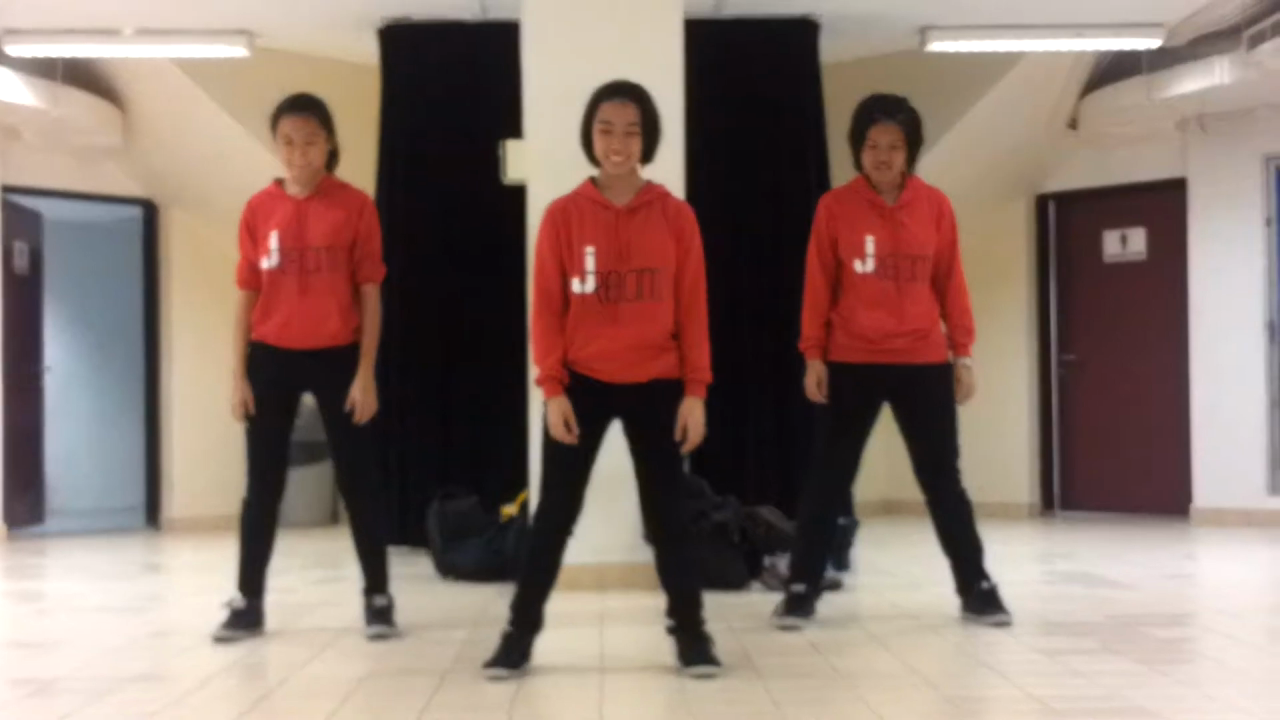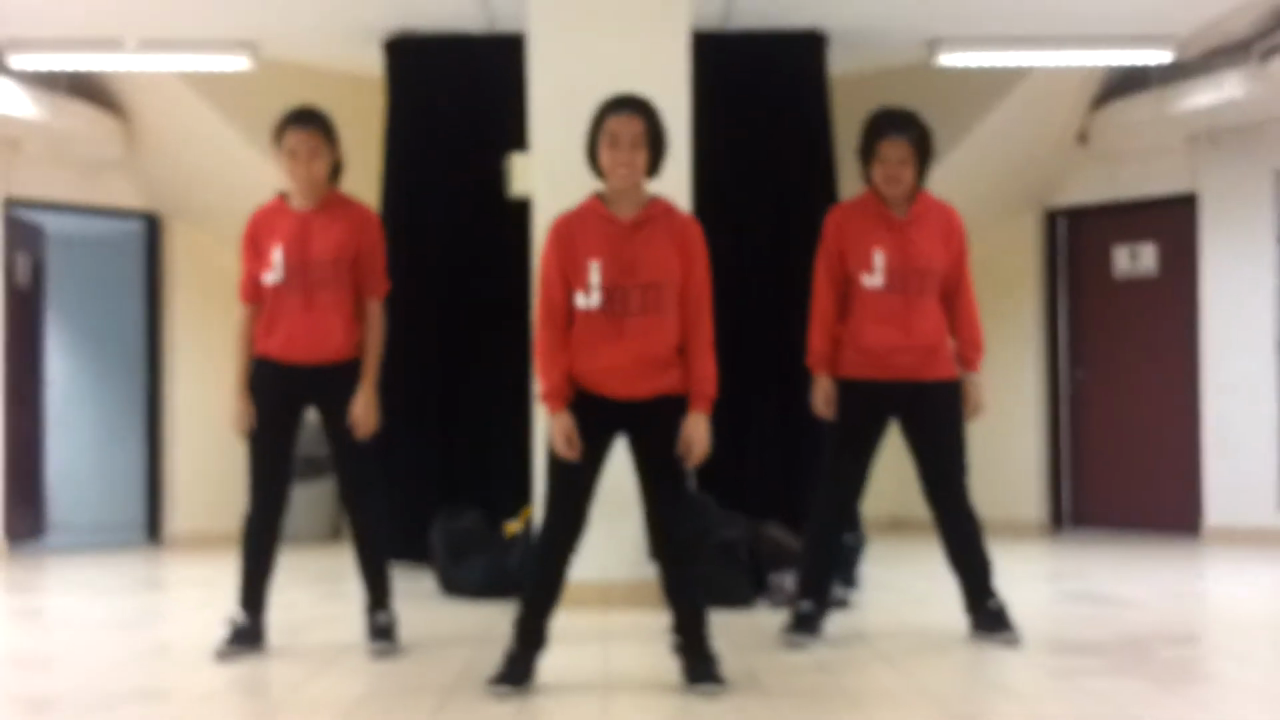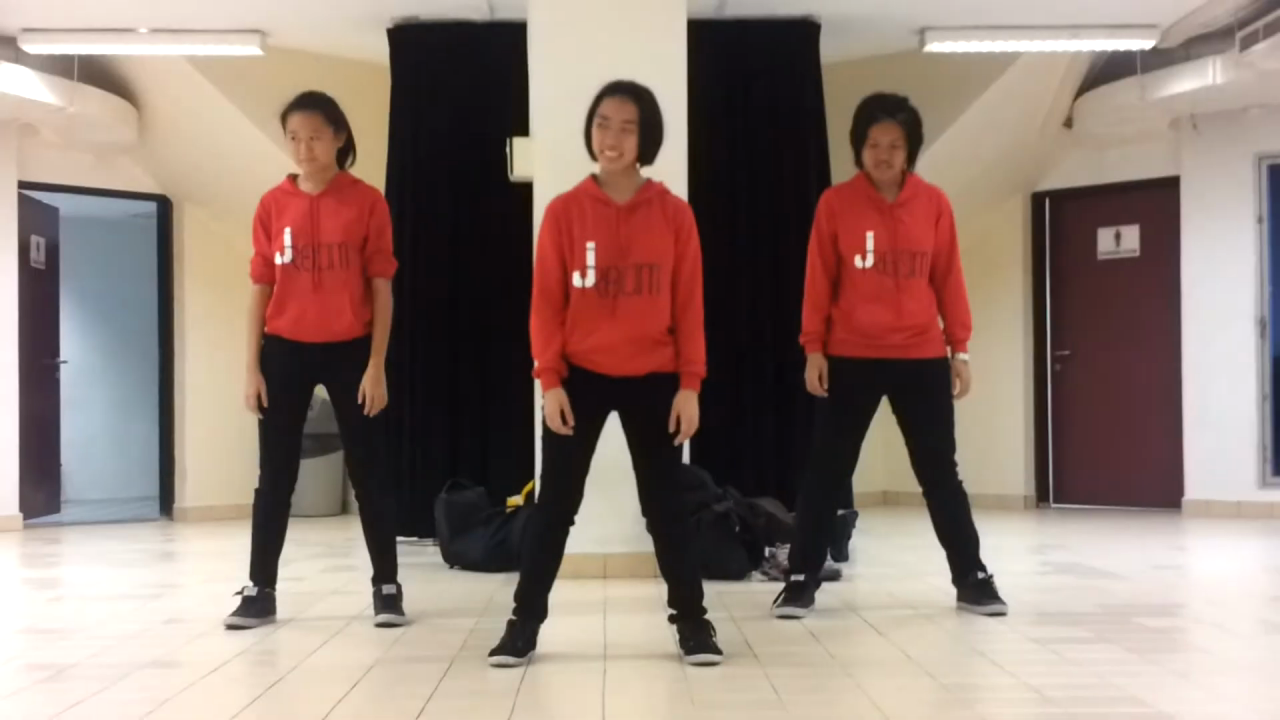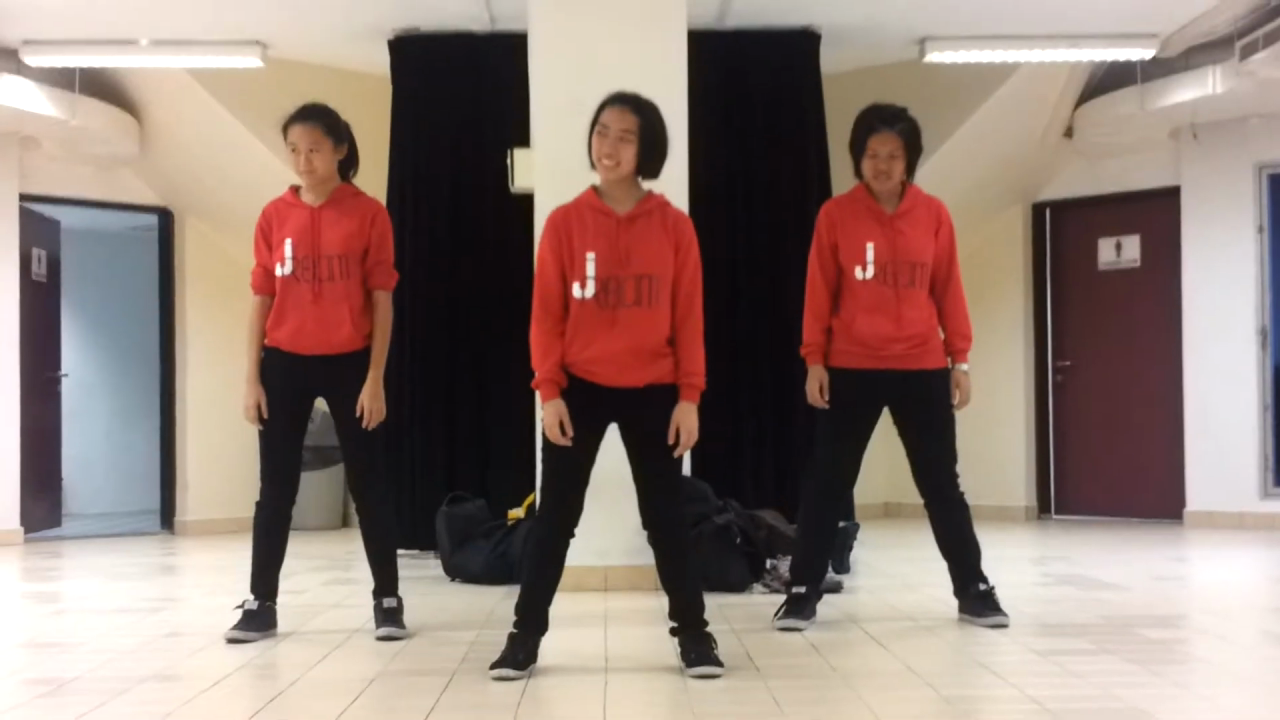
dt=0.4s
person 1, frame 1
left shoulder: (675, 215)
right shoulder: (563, 215)
left elbow: (692, 308)
right elbow: (547, 308)
left wrist: (695, 390)
right wrist: (552, 387)
left hip: (657, 386)
right hip: (582, 385)
left knee: (668, 513)
right knee: (555, 512)
left ankle: (690, 631)
right ankle: (520, 633)
person 1, frame 2
left shoulder: (681, 230)
right shoulder: (569, 229)
left elbow: (699, 323)
right elbow: (552, 323)
left wrist: (700, 405)
right wrist: (556, 403)
left hip: (662, 402)
right hip: (587, 401)
left knee: (674, 530)
right knee: (559, 527)
left ankle: (695, 648)
right ankle: (524, 650)
person 1, frame 3
left shoulder: (674, 213)
right shoulder: (564, 211)
left elbow: (689, 303)
right elbow: (547, 302)
left wrist: (690, 383)
right wrist: (550, 380)
left hip: (654, 380)
right hip: (580, 378)
left knee: (665, 504)
right knee: (555, 503)
left ankle: (691, 620)
right ankle: (524, 622)
person 1, frame 4
left shoulder: (674, 225)
right shoulder: (564, 221)
left elbow: (688, 315)
right elbow: (547, 312)
left wrist: (690, 395)
right wrist: (549, 391)
left hip: (654, 391)
right hip: (579, 389)
left knee: (665, 516)
right knee: (555, 515)
left ankle: (692, 632)
right ankle: (525, 636)
person 2, frame 1
left shoulder: (355, 206)
right shoulder: (258, 209)
left elbow: (370, 294)
right elbow: (247, 296)
left wrist: (366, 372)
right wrist: (238, 375)
left hip: (337, 357)
right hip: (272, 359)
left knee: (356, 480)
right knee: (262, 484)
left ankle: (377, 597)
right ankle: (248, 602)
person 2, frame 2
left shoulder: (359, 220)
right shoulder: (262, 223)
left elbow: (373, 308)
right elbow: (251, 309)
left wrist: (368, 386)
right wrist: (241, 388)
left hip: (340, 371)
right hip: (275, 372)
left knee: (359, 494)
right knee: (265, 499)
left ankle: (380, 613)
right ankle: (249, 619)
person 2, frame 3
left shoulder: (367, 203)
right shoulder: (272, 205)
left elbow: (382, 289)
right elbow: (261, 290)
left wrist: (377, 366)
right wrist: (252, 367)
left hip: (349, 351)
right hip: (285, 352)
left knee: (366, 471)
right knee: (275, 474)
left ankle: (386, 586)
right ankle: (260, 590)
person 2, frame 4
left shoulder: (368, 214)
right shoulder: (273, 216)
left elbow: (382, 300)
right elbow: (262, 300)
left wrist: (375, 378)
right wrist: (251, 378)
left hip: (348, 363)
right hip: (285, 363)
left knee: (366, 483)
right knee: (275, 487)
left ankle: (388, 600)
right ankle: (261, 605)
person 3, frame 1
left shoulder: (935, 205)
right shoulder: (834, 207)
left elbow: (950, 282)
right elbow: (818, 284)
left wrist: (962, 352)
right wrist: (813, 354)
left hip: (924, 363)
right hip: (850, 363)
left knee: (942, 479)
right knee: (828, 478)
left ankle: (976, 588)
right ankle: (802, 589)
person 3, frame 2
left shoulder: (944, 220)
right shoulder: (843, 220)
left elbow: (959, 297)
right elbow: (826, 298)
left wrist: (970, 367)
right wrist: (821, 369)
left hip: (933, 379)
right hip: (858, 379)
left knee: (950, 497)
right knee: (835, 495)
left ankle: (985, 606)
right ankle: (809, 606)
person 3, frame 3
left shoulder: (934, 204)
right shoulder: (836, 203)
left elbow: (948, 278)
right elbow: (819, 280)
left wrist: (959, 348)
right wrist: (814, 348)
left hip: (923, 358)
right hip: (851, 358)
left knee: (940, 473)
right knee: (827, 471)
left ankle: (972, 578)
right ankle: (802, 579)
person 3, frame 4
left shoulder: (934, 214)
right shoulder: (835, 214)
left elbow: (948, 288)
right elbow: (820, 290)
left wrist: (960, 358)
right wrist: (814, 359)
left hip: (923, 369)
right hip: (851, 369)
left knee: (941, 484)
right knee: (828, 482)
left ankle: (973, 590)
right ankle: (803, 593)
